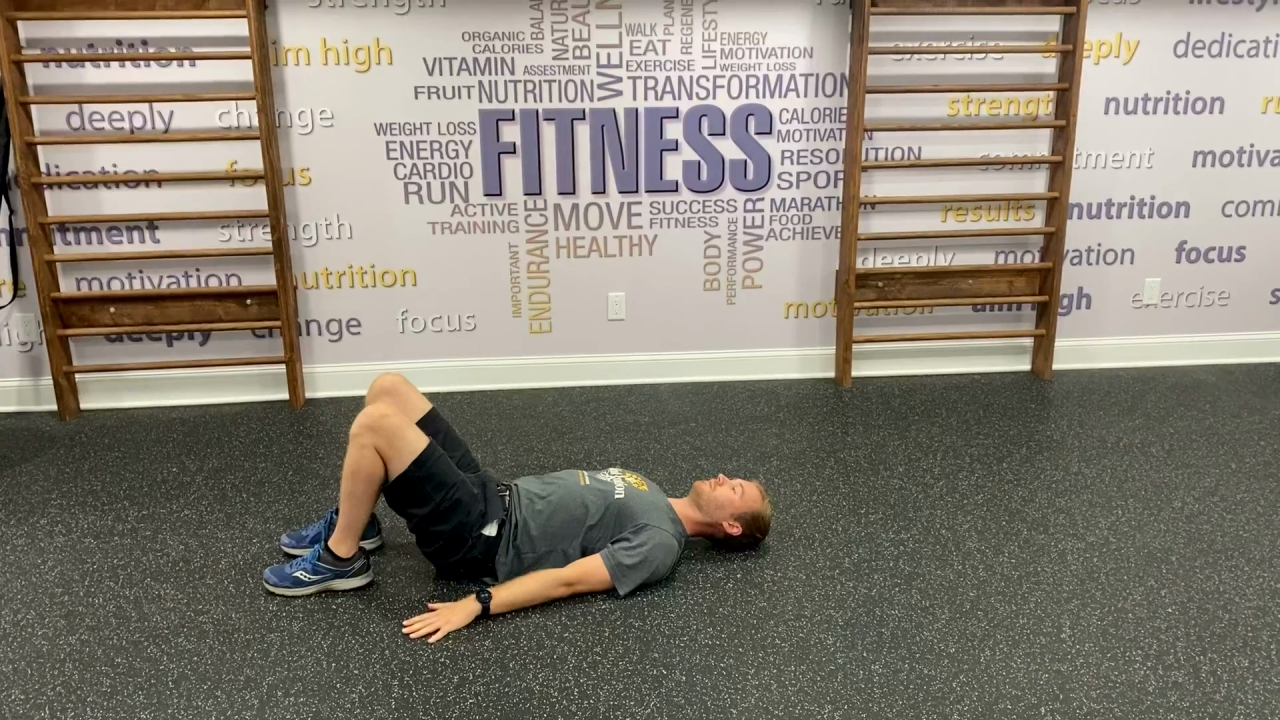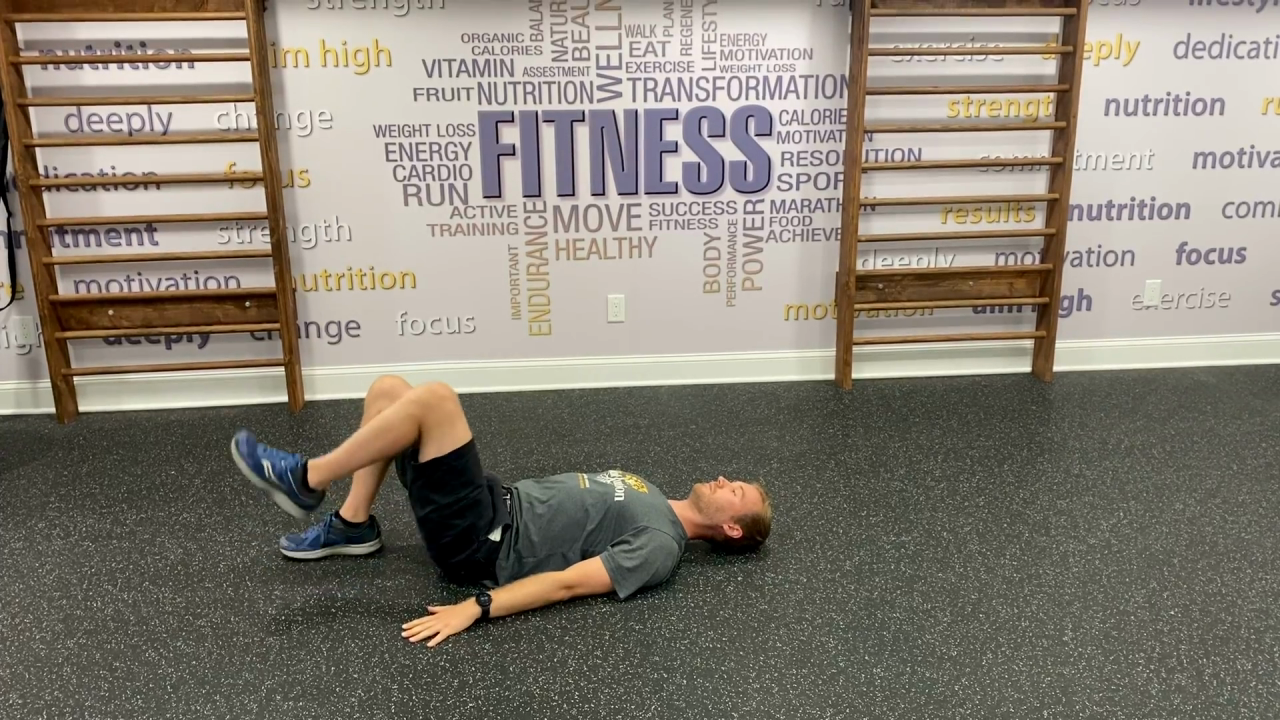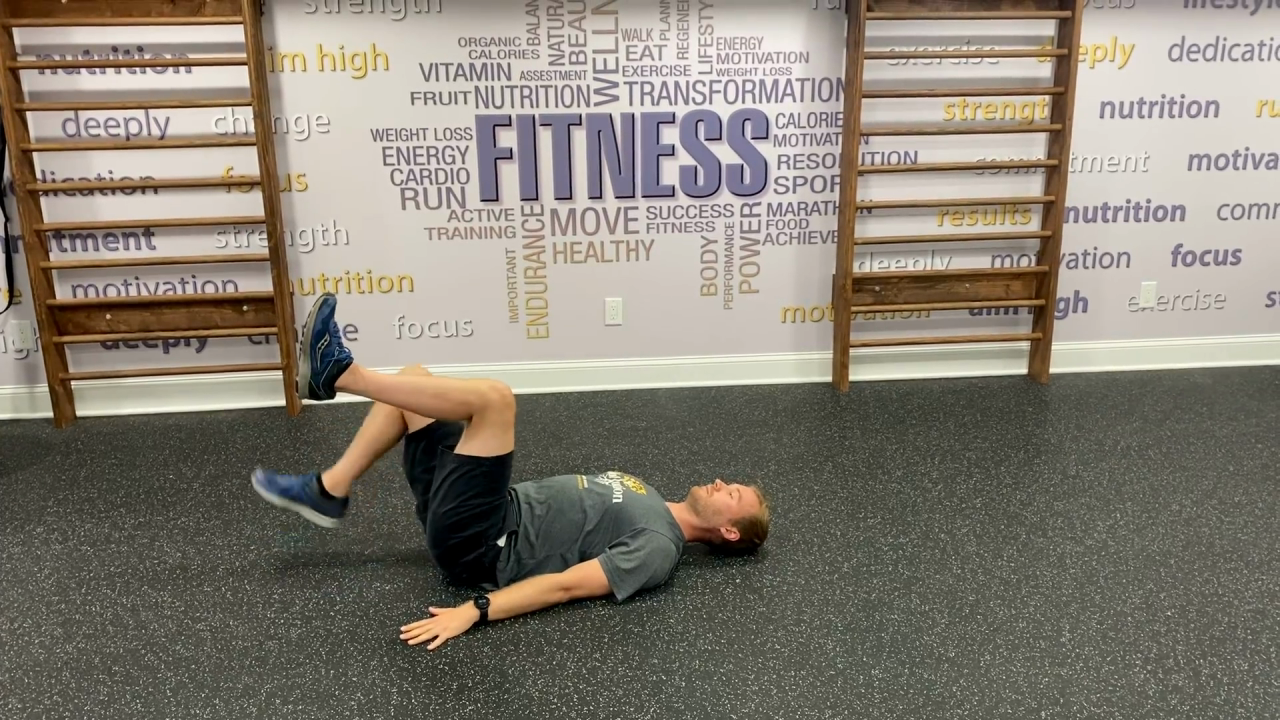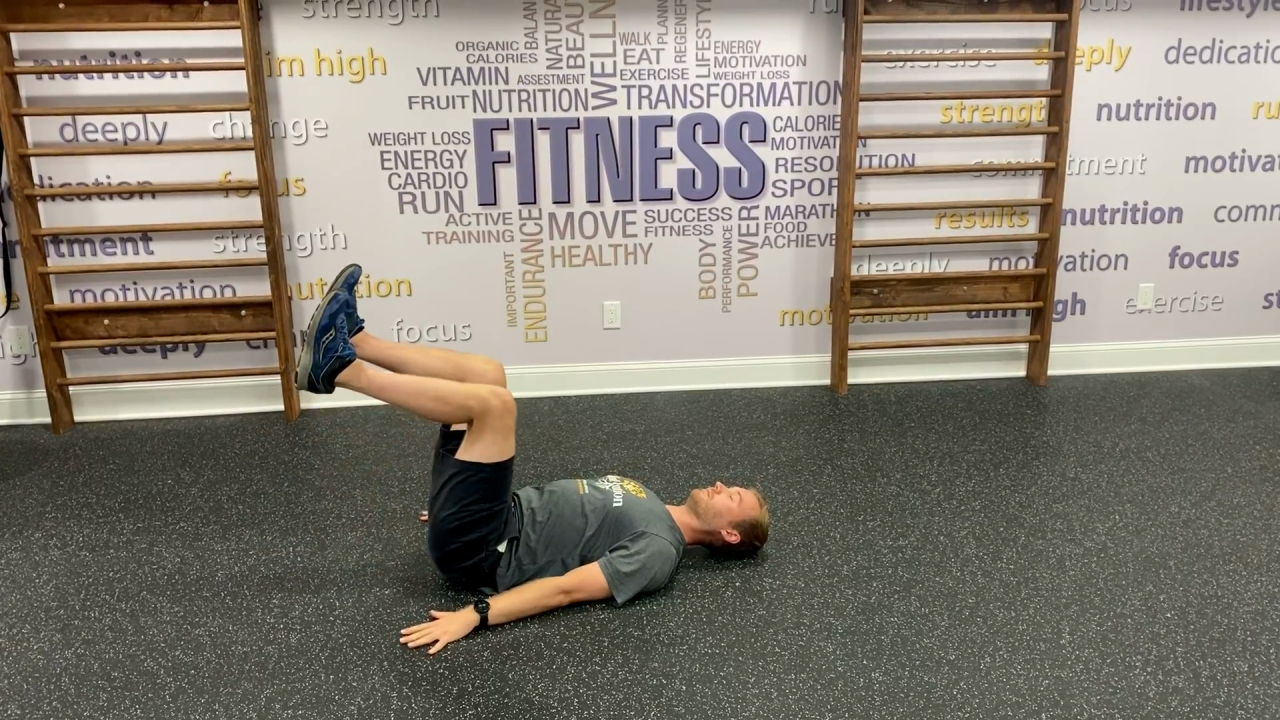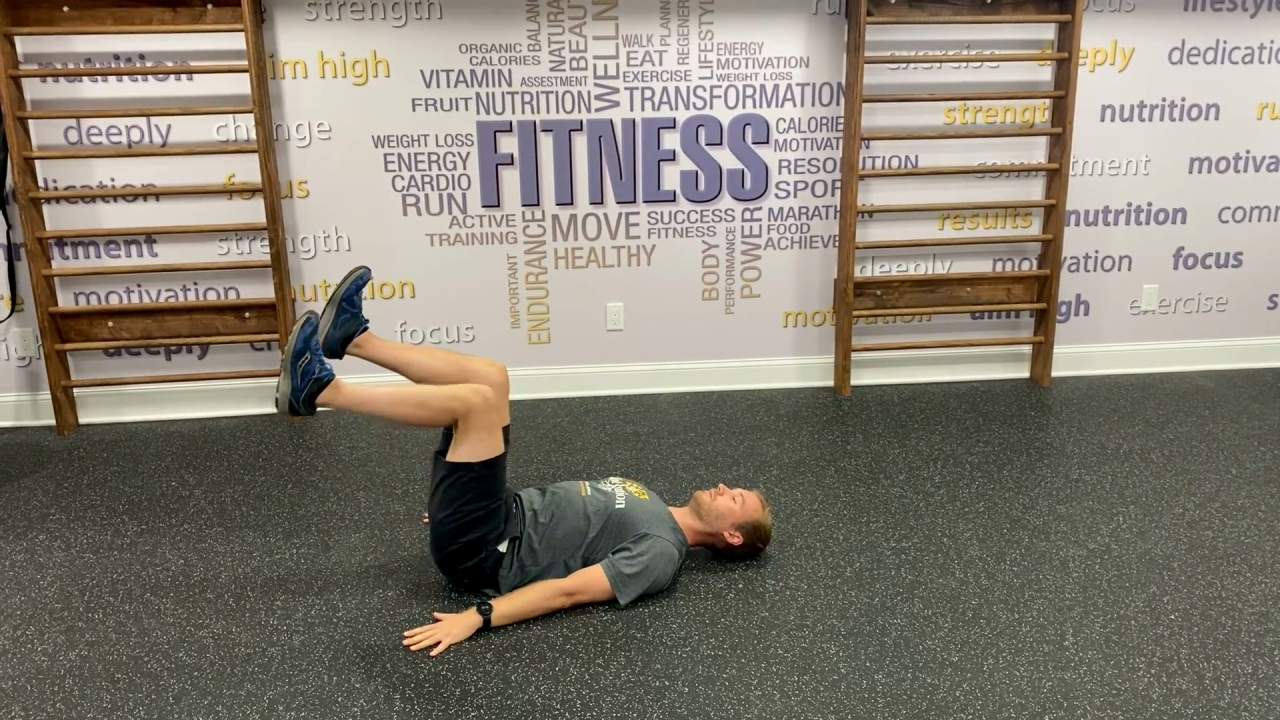
dt=1s
person 1, frame 1
left shoulder: (658, 542)
right shoulder: (647, 494)
left elbow: (568, 580)
left wrist: (475, 604)
left hip: (477, 539)
right hip: (494, 497)
left knee: (374, 424)
right knee: (388, 388)
left ankle: (340, 558)
right ankle: (354, 522)
person 1, frame 2
left shoulder: (658, 545)
right shoulder: (647, 498)
left elbow: (568, 582)
left wrist: (474, 607)
left hip: (478, 543)
right hip: (498, 502)
left knee: (435, 398)
right knee: (387, 389)
left ankle: (307, 480)
right ankle: (351, 524)
person 1, frame 3
left shoulder: (656, 548)
right shoulder: (641, 498)
left elbow: (566, 585)
left wrist: (473, 611)
left hip: (476, 545)
right hip: (500, 512)
left knee: (494, 397)
right knee: (412, 378)
left ankle: (337, 374)
right ankle: (327, 493)
person 1, frame 4
left shoulder: (657, 551)
right shoulder: (643, 502)
left elbow: (566, 588)
left wrist: (474, 615)
right wrist: (457, 506)
left hip: (477, 551)
right hip: (503, 516)
left knee: (495, 402)
right knee: (487, 373)
left ankle: (339, 370)
right ankle: (353, 341)
person 1, frame 5
left shoulder: (659, 552)
right shoulder: (647, 506)
left elbow: (569, 590)
left wrist: (476, 618)
right wrist: (458, 506)
left hip: (480, 552)
right hip: (506, 515)
left knee: (477, 400)
right knee: (489, 377)
left ankle: (320, 391)
right ankle: (352, 337)
